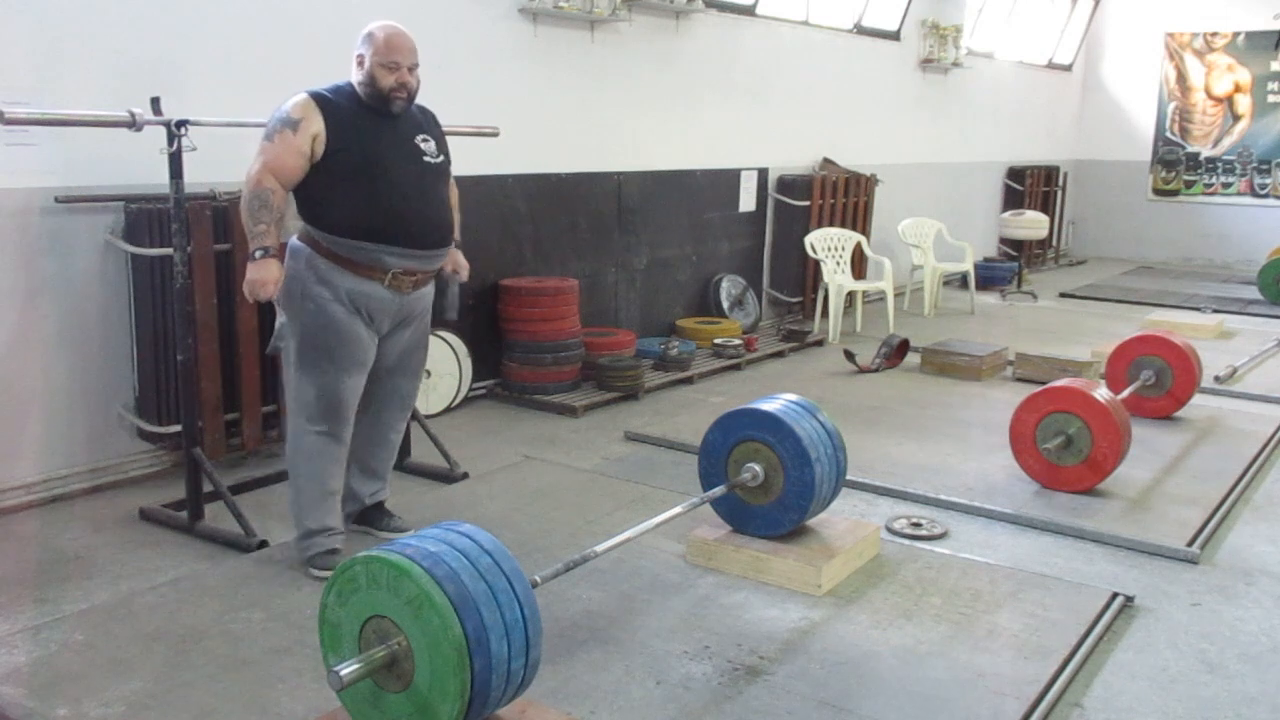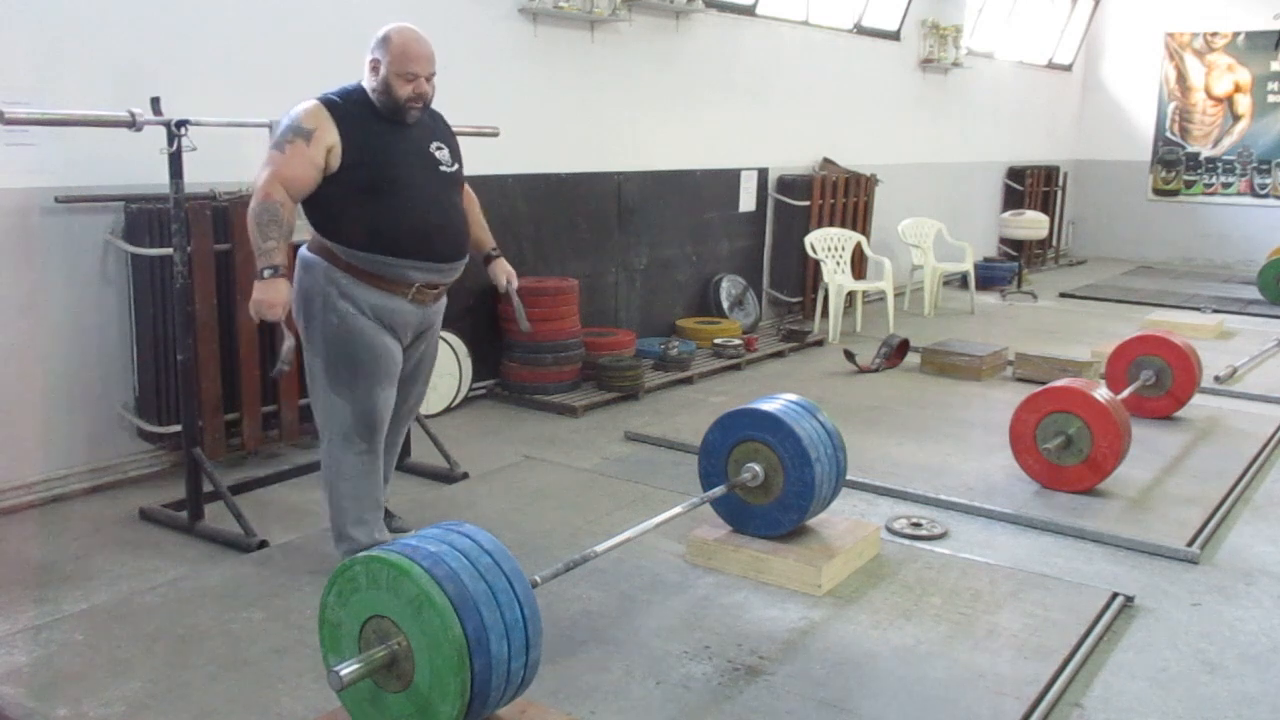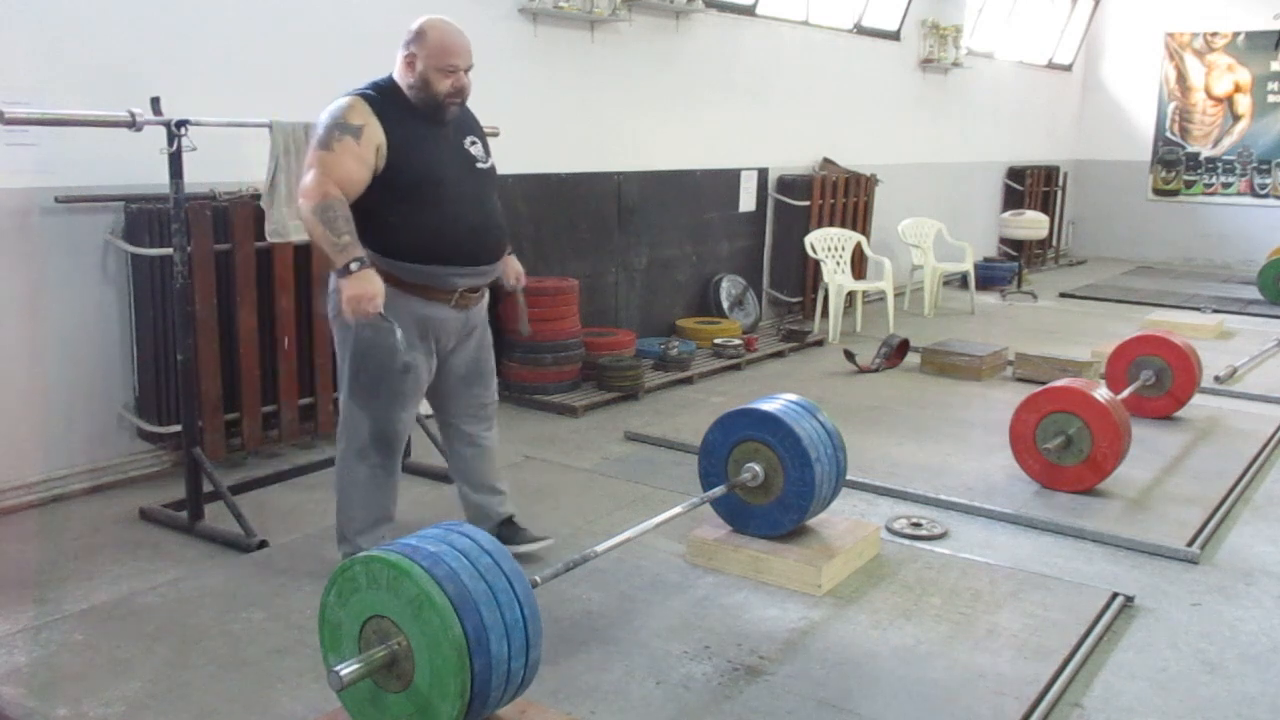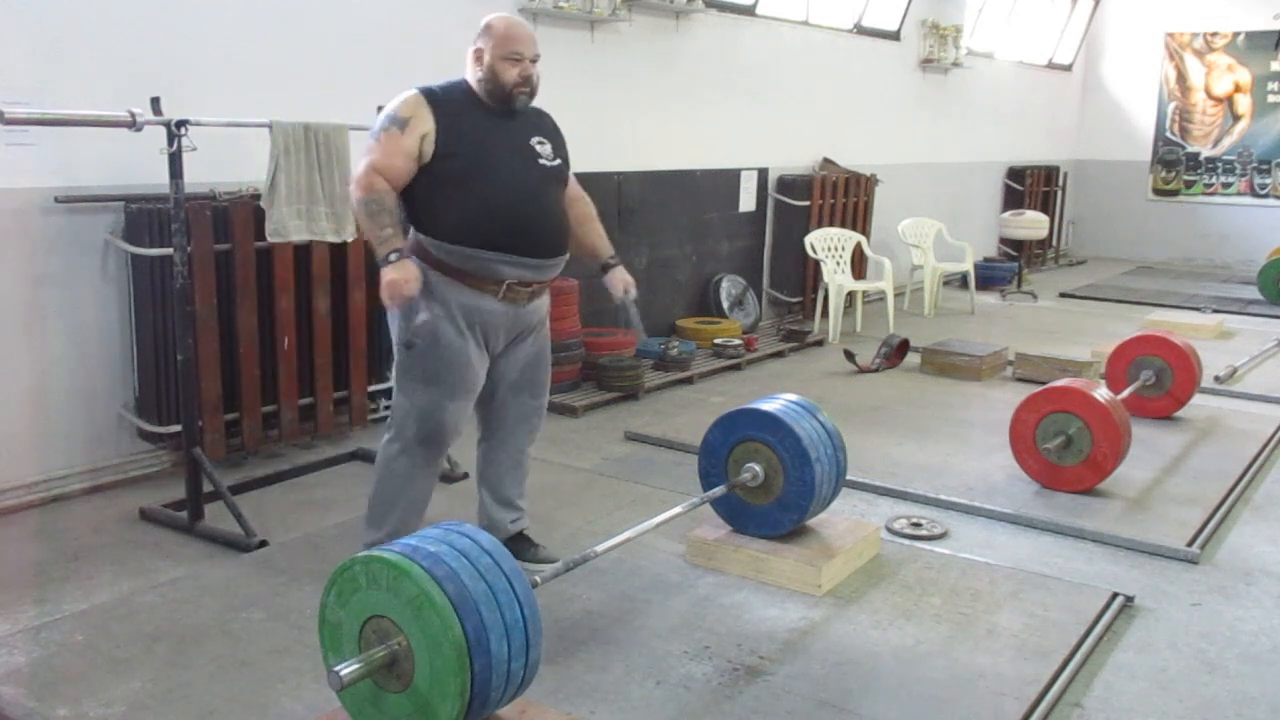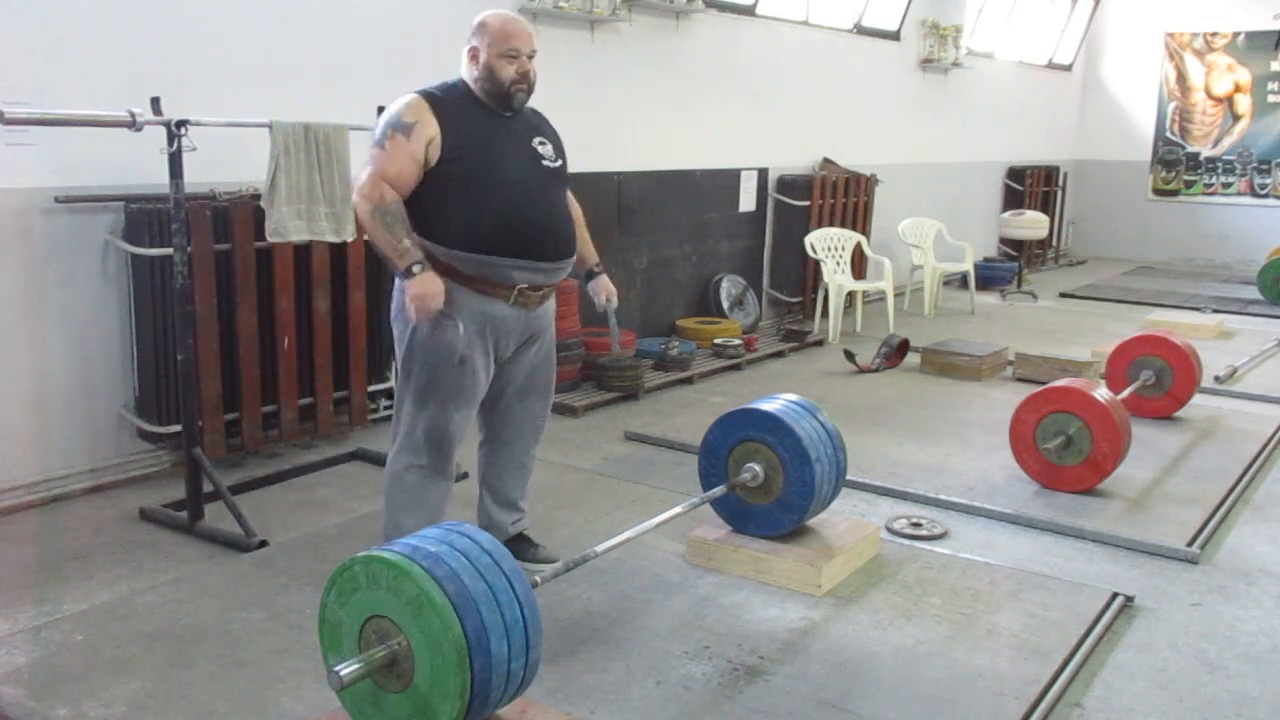
dt=0.5s
person 1, frame 1
left shoulder: (426, 123)
right shoulder: (314, 113)
left elbow: (443, 190)
right elbow: (265, 182)
left wrist: (450, 245)
right wrist: (265, 253)
left hip: (412, 291)
right hip: (337, 287)
left knee: (391, 406)
right knee: (325, 411)
left ankle: (364, 502)
right ankle: (316, 534)
person 1, frame 2
left shoulder: (434, 125)
right shoulder: (323, 121)
left elbow: (460, 198)
right elbow: (272, 195)
left wrist: (491, 255)
right wrist: (273, 272)
left hip: (425, 302)
right hip: (353, 299)
left knee: (393, 417)
right knee: (358, 425)
left ankle: (370, 506)
right ankle: (364, 550)
person 1, frame 3
left shoulder: (460, 118)
right shoulder: (361, 118)
right elbow: (319, 197)
left wrist: (501, 253)
right wrist: (352, 268)
left hip: (466, 306)
right hip: (394, 305)
left knee: (475, 418)
right knee: (378, 432)
left ankle: (491, 519)
right ankle: (365, 554)
person 1, frame 4
left shoulder: (542, 127)
right shoulder: (424, 112)
left elbow: (571, 202)
right elbow: (370, 182)
left wrist: (609, 263)
right wrist: (394, 257)
left hip: (526, 306)
right hip: (447, 300)
left knee: (515, 426)
right knee: (424, 429)
left ankle: (504, 530)
right ankle: (385, 549)
person 1, frame 5
left shoulder: (538, 126)
right shoulder: (425, 114)
left elbow: (563, 204)
right elbow: (374, 192)
left wrist: (593, 270)
right wrist: (414, 269)
left hip: (532, 309)
right hip: (454, 304)
left knee: (518, 430)
right knee: (430, 439)
left ankle: (505, 532)
